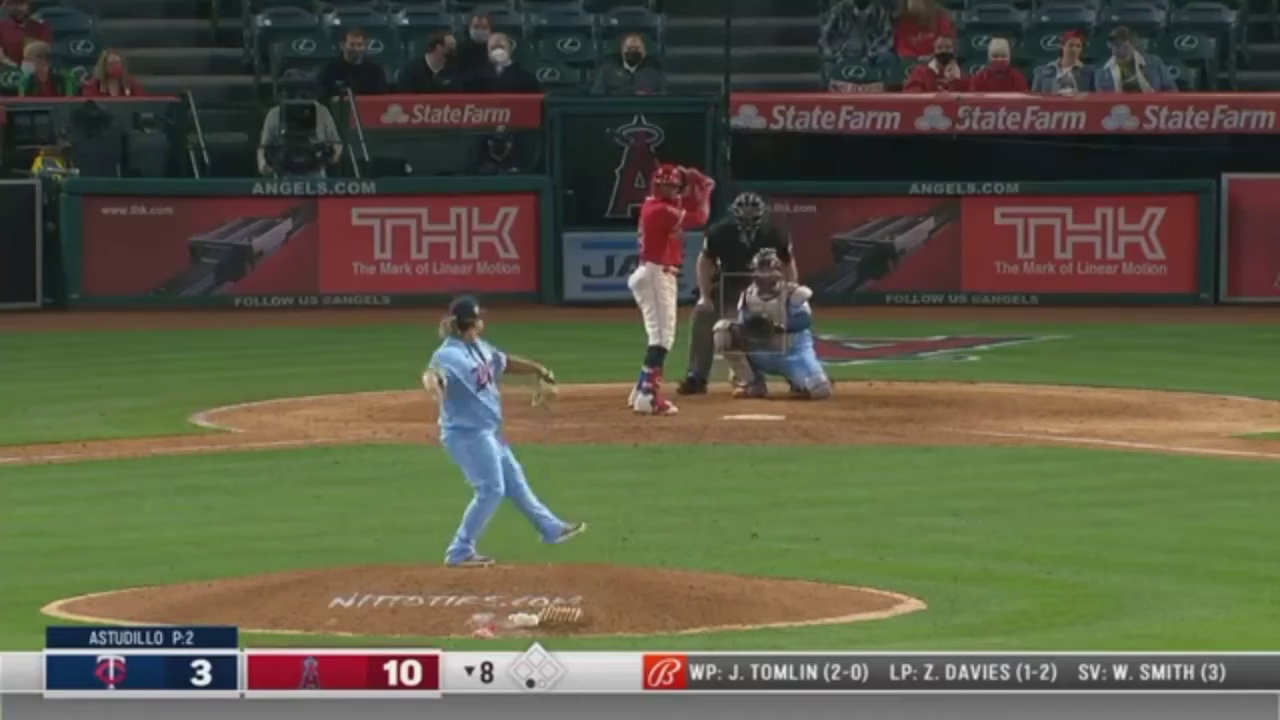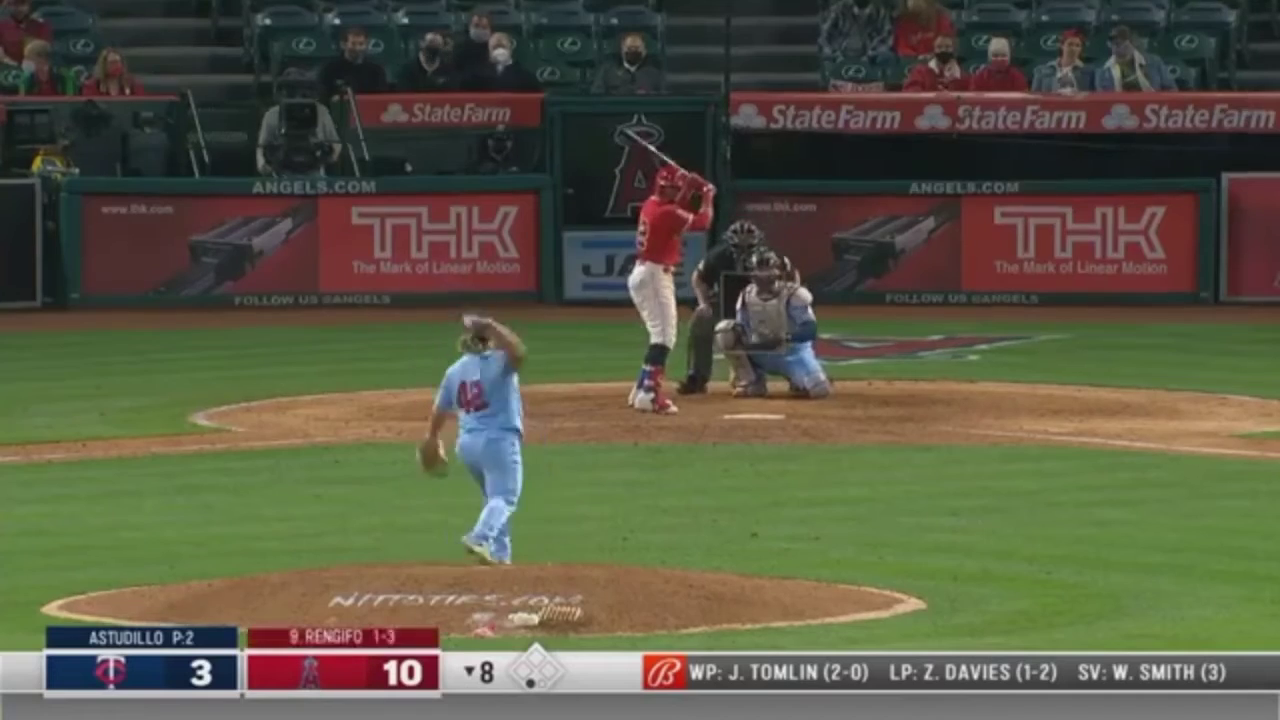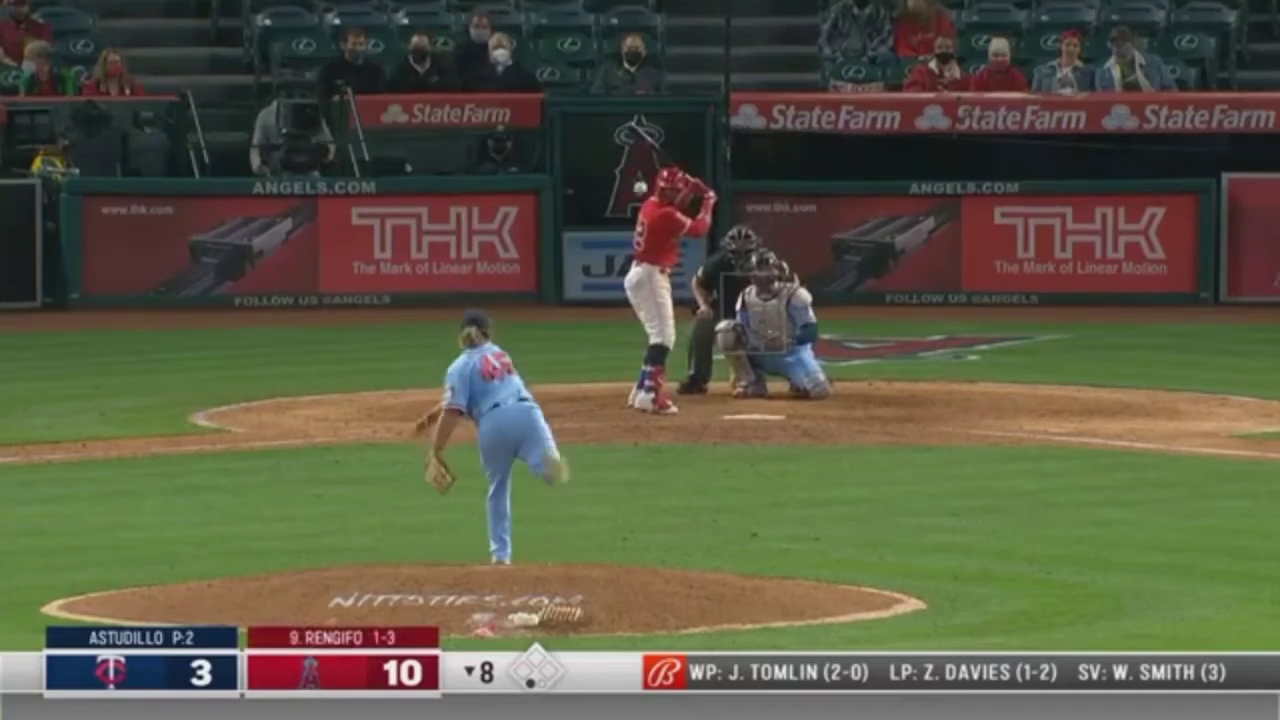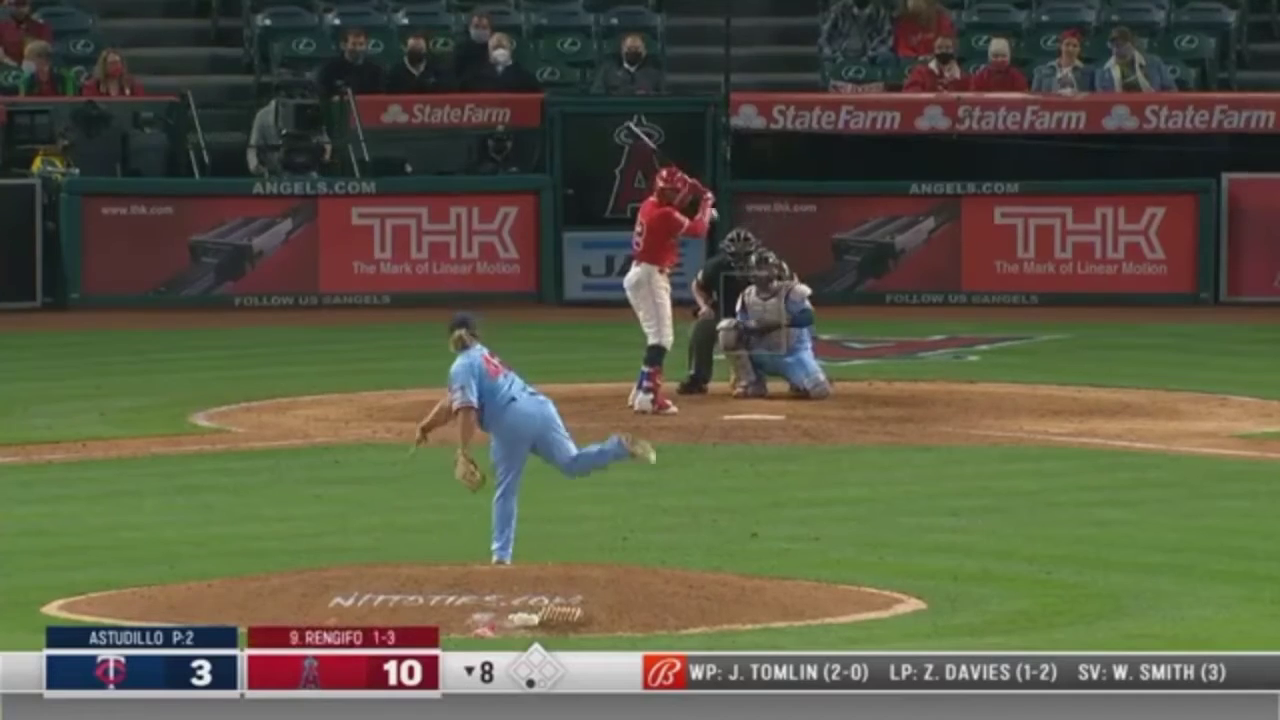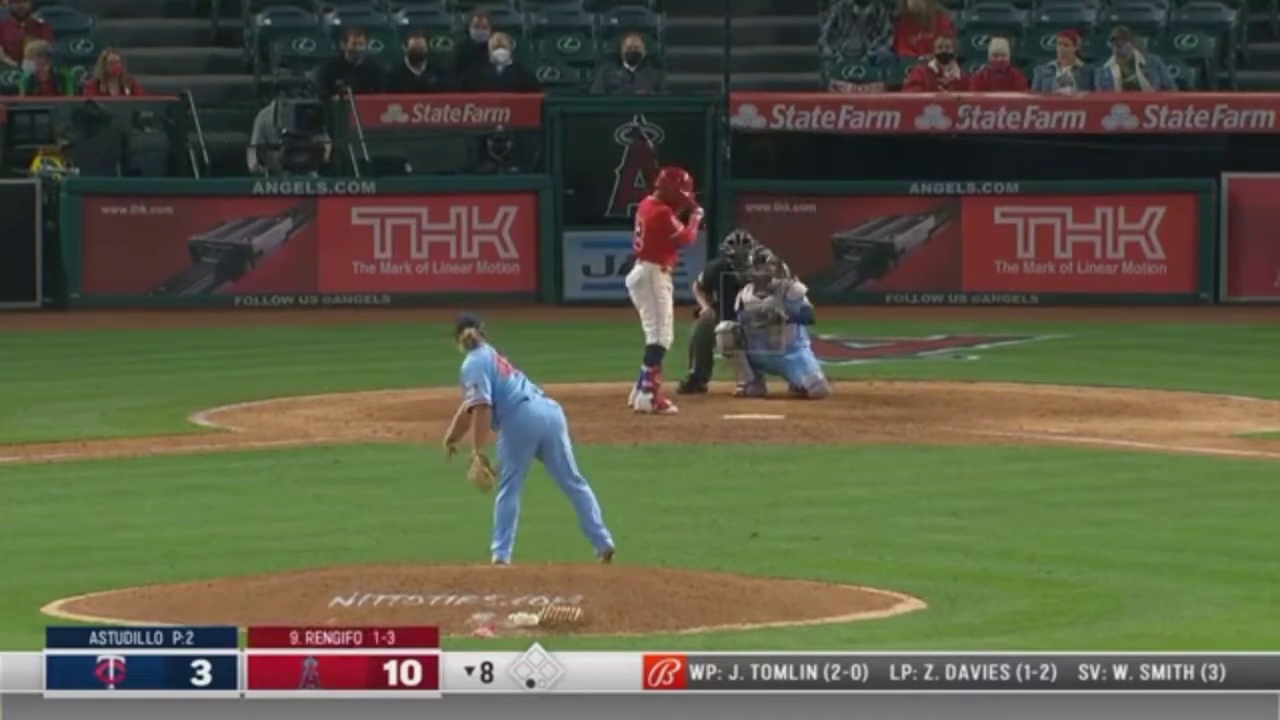
dt=0.4s
person 1, frame 1
left shoulder: (479, 347)
right shoulder: (450, 355)
left elbow: (507, 362)
right elbow: (433, 375)
left wrist: (542, 372)
right wrist: (431, 380)
left hip: (485, 433)
right hip: (468, 435)
left knee: (514, 479)
right knee: (491, 492)
left ankle: (552, 530)
right ankle: (459, 553)
person 1, frame 2
left shoulder: (456, 372)
right shoulder: (496, 362)
left elbow: (439, 412)
right elbow: (516, 353)
left wrist: (432, 440)
right wrist: (491, 325)
left hip: (468, 444)
right hip: (499, 441)
left knee: (495, 495)
right knee: (504, 498)
left ankle: (500, 552)
right ankle: (479, 539)
person 1, frame 3
left shoulder: (459, 367)
right shoulder: (498, 353)
left elbow: (453, 410)
left wrist: (436, 452)
right wrist: (432, 417)
left hip: (492, 426)
right hip: (525, 414)
left knee: (497, 491)
right knee: (550, 471)
left ankle: (500, 554)
right ankle: (549, 457)
person 1, frame 4
left shoulder: (461, 367)
right shoulder: (484, 354)
left elbow: (466, 410)
right elbow: (453, 402)
left wrist: (463, 450)
right wrist: (425, 427)
left hip: (510, 423)
right hip: (540, 409)
left knee: (506, 492)
right knee: (574, 462)
left ankle: (501, 555)
right ankle: (622, 447)
person 1, frame 5
left shoulder: (472, 365)
right shoulder: (490, 355)
left elbow: (480, 408)
right elbow: (470, 406)
left wrist: (477, 451)
right wrist: (451, 438)
left hip: (520, 422)
right hip: (550, 412)
left knee: (509, 491)
right knee: (573, 482)
left ankle: (501, 554)
right ankle: (603, 543)
person 2, frame 1
left shoulder: (654, 205)
right shoulder: (660, 210)
left elbow: (685, 208)
right elbow: (697, 218)
left wrist: (693, 186)
right wrist: (705, 190)
left hip: (660, 275)
right hip: (656, 276)
left knee: (660, 336)
right knee: (662, 337)
left ankle: (641, 391)
right ankle: (648, 397)
person 2, frame 2
left shoulder: (651, 204)
right shoulder: (667, 212)
left elbow: (679, 206)
right elbow: (702, 222)
left wrist: (691, 188)
right wrist: (708, 195)
left hip: (646, 273)
right hip: (654, 276)
left knee: (660, 335)
right knee: (665, 336)
left ankle: (641, 390)
right ankle: (650, 395)
person 2, frame 3
left shoulder: (651, 205)
right shoulder: (665, 214)
left elbow: (676, 208)
right elbow: (699, 229)
left wrist: (691, 192)
right wrist: (708, 202)
left hip: (642, 274)
right hip: (651, 277)
left knee: (658, 336)
right knee: (664, 336)
left ankle: (641, 391)
right ankle: (650, 395)
person 2, frame 4
left shoulder: (650, 205)
right shoulder: (663, 214)
left elbow: (673, 209)
right elbow: (698, 229)
left wrist: (690, 193)
right wrist: (706, 201)
left hip: (643, 274)
right hip: (650, 277)
left knee: (657, 336)
right knee: (661, 337)
left ankle: (641, 391)
right ankle: (648, 396)
person 2, frame 5
left shoulder: (647, 204)
right shoulder: (662, 212)
left elbow: (670, 225)
right elbow: (687, 238)
left wrist: (684, 209)
right wrist: (696, 214)
left hip: (645, 272)
right hip: (653, 275)
left knee: (657, 335)
right knee: (661, 336)
left ankle: (641, 391)
right ankle: (647, 396)
person 3, frame 1
left shoulder: (775, 233)
right shoulder: (720, 231)
left elbow: (789, 265)
right elbow: (704, 261)
right wrist: (704, 296)
right hip: (726, 283)
right knee: (702, 317)
right ankle: (696, 378)
person 3, frame 2
right shoulder: (718, 257)
left elbow: (792, 275)
right elbow: (698, 277)
right wrist: (703, 302)
right hip: (725, 303)
right knee: (700, 321)
right ankle: (697, 378)
person 3, frame 3
left shoulder: (765, 263)
right shoulder: (716, 263)
left elbow: (786, 284)
right elbow: (697, 283)
right wrist: (704, 305)
left hip: (755, 310)
right hip: (725, 308)
right knee: (701, 327)
right ankle: (696, 378)
person 3, frame 4
right shoulder: (717, 266)
right elbow: (697, 286)
right wrist: (704, 306)
right hip: (724, 309)
right knee: (701, 330)
right ankle: (697, 378)
person 3, frame 5
right shoulder: (717, 268)
right elbow: (697, 286)
right wrist: (706, 306)
right hip: (725, 311)
right knee: (701, 331)
right ankle: (697, 378)
person 4, frame 1
left shoulder: (793, 293)
right shoulder: (748, 296)
left elbow: (804, 321)
right elbow: (741, 330)
left wrist: (775, 326)
right wrist: (749, 328)
left hip: (794, 354)
right hip: (761, 354)
left knee: (820, 390)
right knee: (723, 329)
left ankle: (797, 379)
right ankle: (753, 382)
person 4, frame 2
left shoulder: (794, 295)
right shoulder: (747, 296)
left elbow: (810, 330)
right elbow: (740, 330)
left wrist: (781, 337)
right wrist: (751, 339)
left hip: (793, 354)
right hip: (761, 355)
left knee: (819, 389)
right knee: (725, 329)
left ankle: (797, 378)
right ankle: (753, 381)
person 4, frame 3
left shoulder: (793, 295)
right shoulder: (747, 296)
left elbow: (811, 332)
right elbow: (740, 332)
left wrist: (786, 340)
left hip: (792, 355)
right hip: (760, 355)
left knee: (819, 390)
right knee: (725, 328)
left ankle: (797, 379)
right ankle: (753, 382)
person 4, frame 4
left shoulder: (792, 291)
right shoulder: (747, 296)
left elbow: (808, 318)
right elbow: (741, 333)
left wrist: (778, 323)
left hip: (794, 354)
right hip: (762, 355)
left knee: (820, 390)
right knee: (727, 327)
left ankle: (798, 380)
right ankle: (752, 382)
person 4, frame 5
left shoulder: (790, 289)
right shoulder: (745, 294)
left elbow: (808, 316)
right elbow: (742, 327)
left wrist: (782, 316)
left hip: (793, 352)
right hip: (763, 351)
left knee: (818, 389)
right knee: (725, 330)
left ankle: (798, 380)
right ankle: (752, 382)
